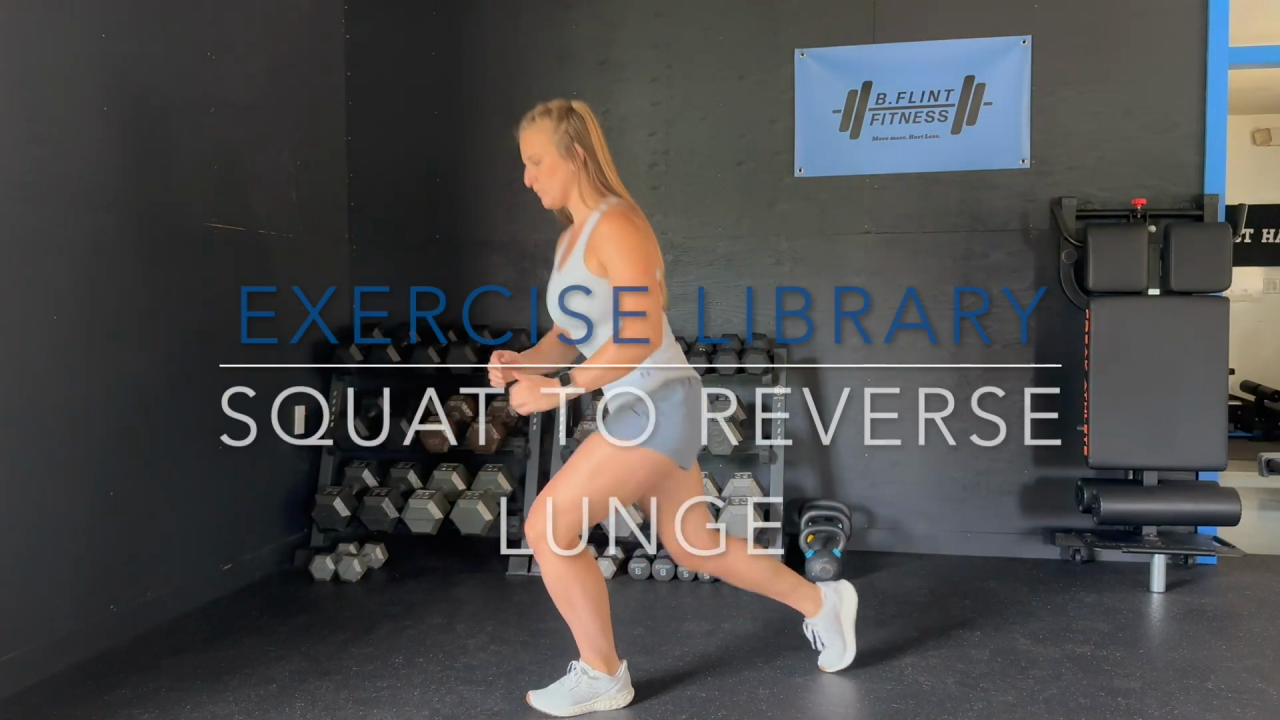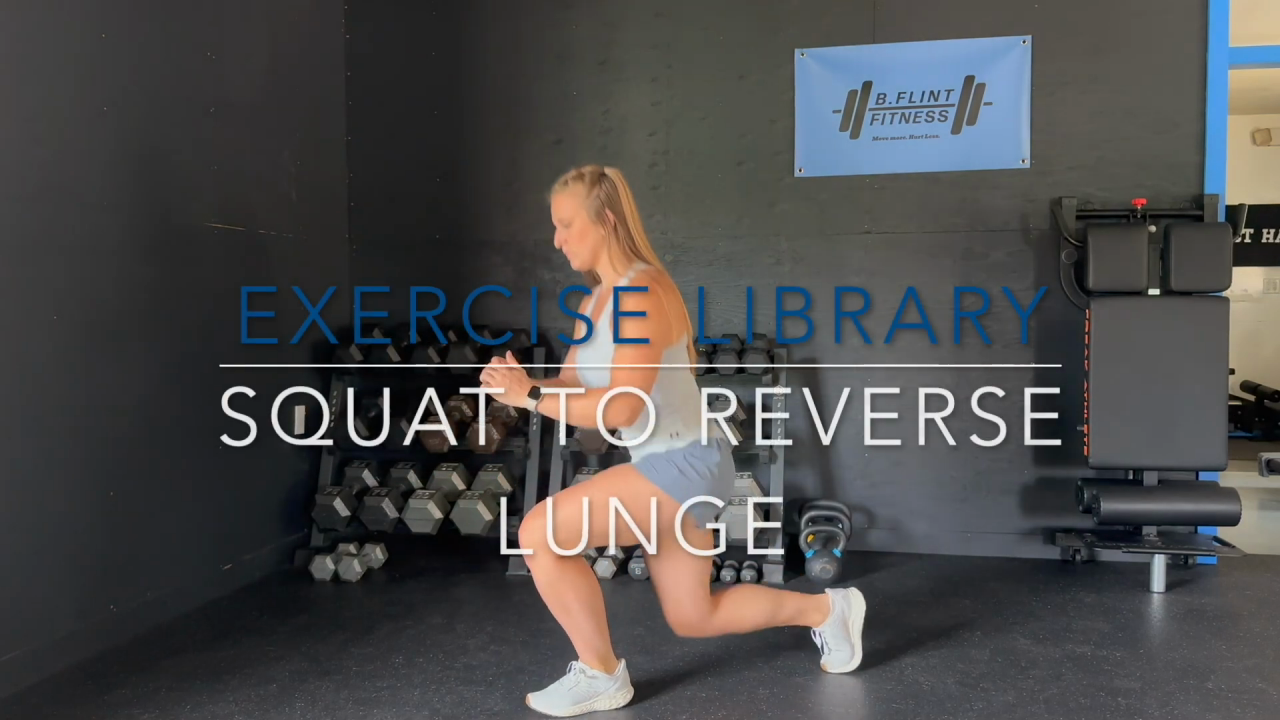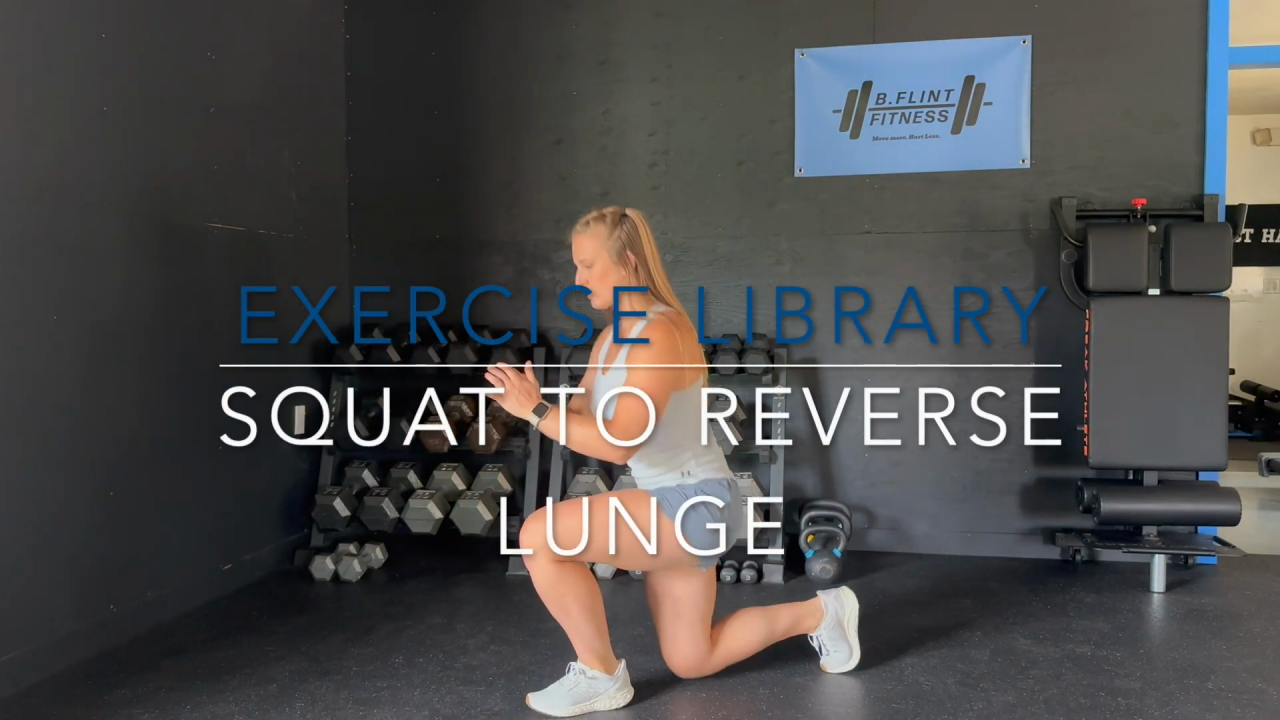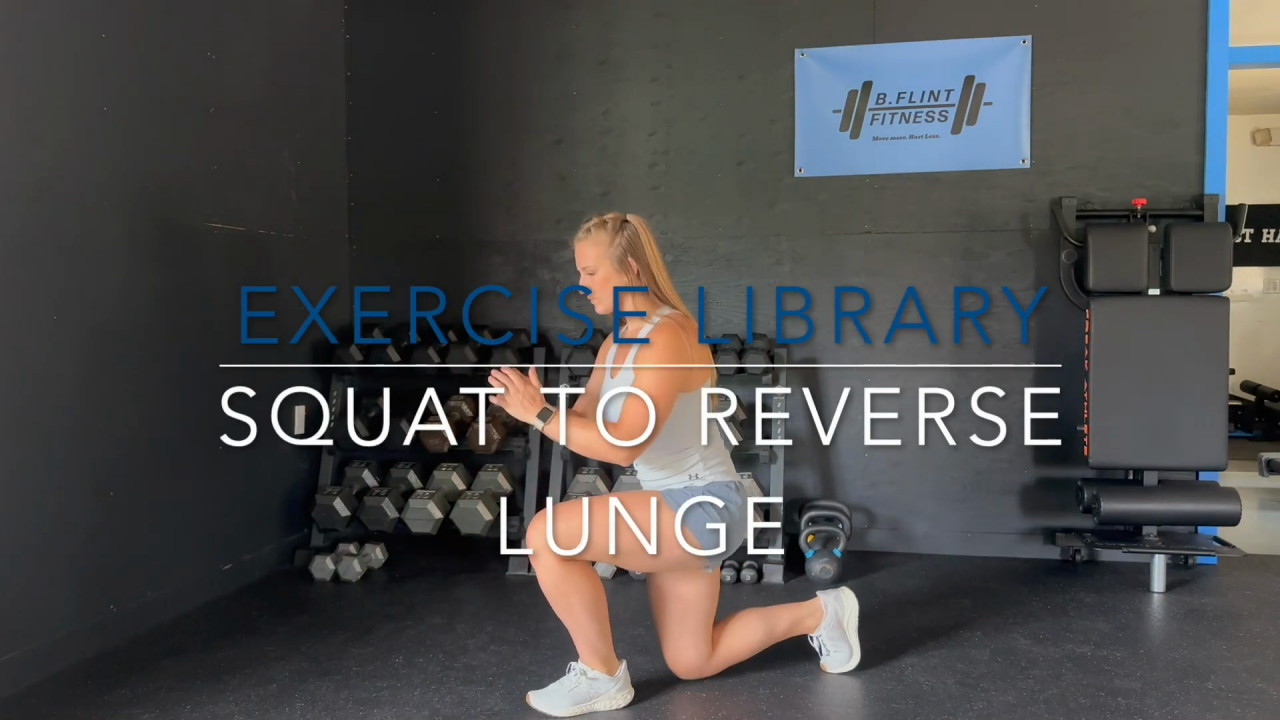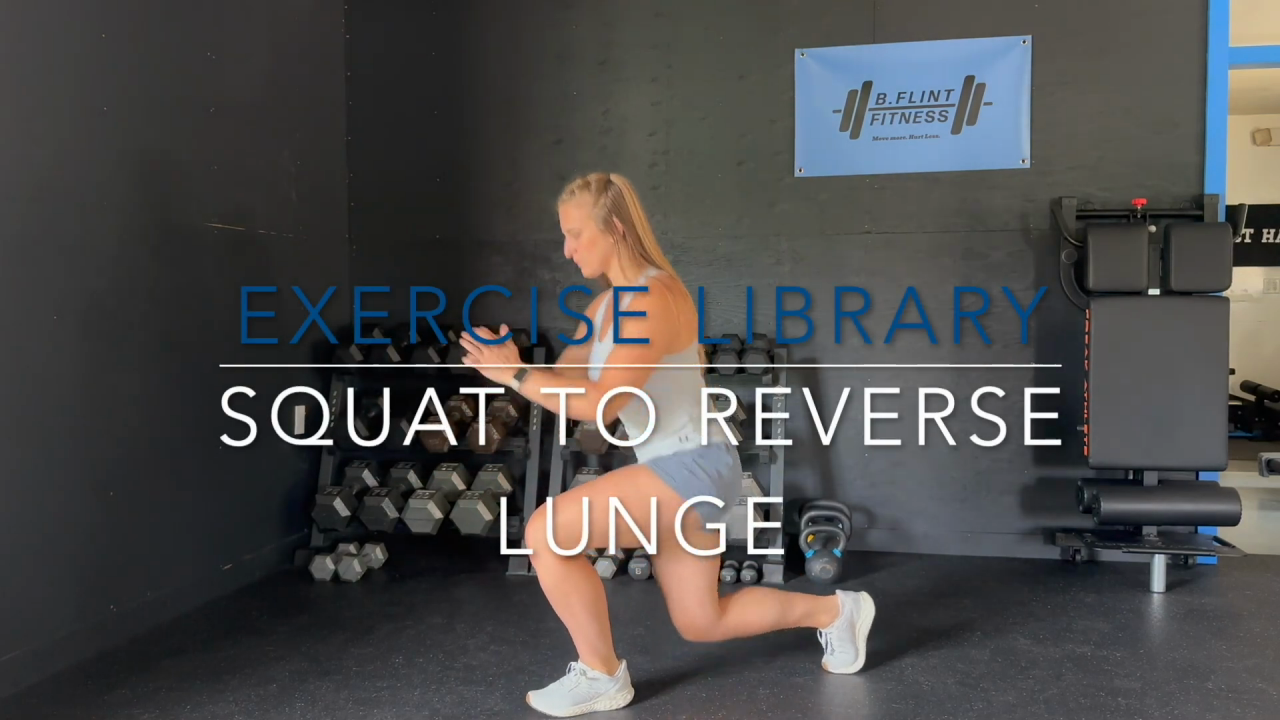
dt=0.2s
person 1, frame 1
left shoulder: (617, 225)
right shoulder: (574, 235)
left elbow: (641, 336)
right elbow: (569, 331)
left wrist: (557, 385)
right wrist: (528, 361)
left hip: (659, 407)
right hip: (647, 407)
left knee: (547, 527)
right knee: (693, 548)
right ankle: (821, 602)
person 1, frame 2
left shoulder: (643, 293)
right shoulder: (599, 298)
left elbow: (623, 403)
right elbow: (573, 386)
left wrist: (530, 396)
right wrist: (523, 384)
left hip: (685, 466)
right hip: (668, 465)
left knee: (539, 534)
right knee: (693, 618)
left ankle: (600, 674)
right ankle: (827, 611)
person 1, frame 3
left shoulder: (663, 334)
right shoulder: (613, 337)
left elbow: (621, 441)
right elbow: (580, 419)
left wrist: (535, 411)
right wrist: (534, 402)
left hip: (695, 504)
right hip: (676, 501)
left knee: (540, 536)
right knee: (692, 660)
left ankle: (599, 674)
right ankle: (821, 614)
person 1, frame 4
left shoulder: (670, 339)
right shoulder: (617, 343)
left elbow: (624, 446)
right elbow: (584, 425)
left wrist: (540, 415)
right wrist: (536, 405)
left hip: (702, 509)
right hip: (679, 506)
left knee: (547, 534)
right knee: (692, 663)
left ankle: (600, 674)
right ankle: (821, 614)
person 1, frame 5
left shoulder: (654, 300)
right shoulder: (606, 303)
left elbow: (601, 405)
right elbow: (565, 384)
left wrist: (515, 376)
right wrist: (513, 367)
left hip: (695, 472)
right hip: (675, 471)
left knee: (547, 532)
right knee: (701, 622)
left ankle: (601, 675)
right ankle: (836, 612)
